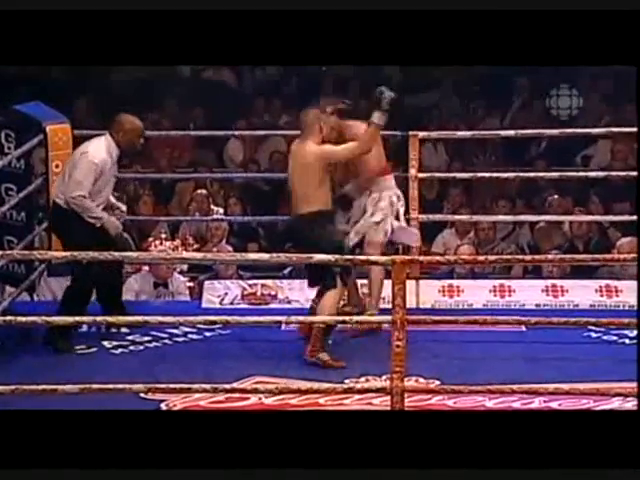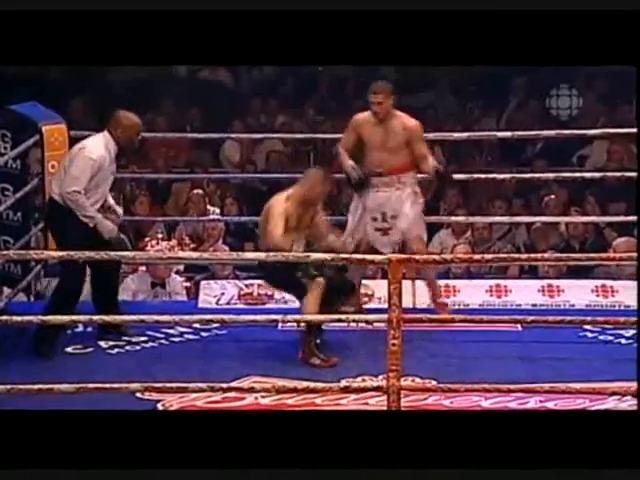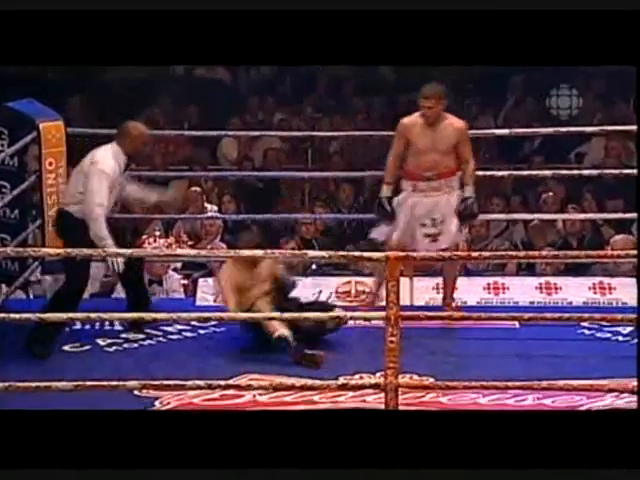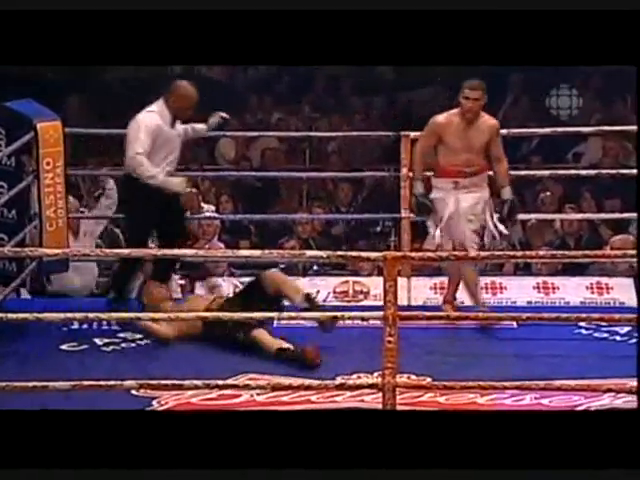
dt=0.3s
person 1, frame 1
left shoulder: (109, 152)
right shoulder: (94, 156)
right elbow: (75, 196)
left wrist: (112, 204)
right wrist: (105, 220)
left hip: (86, 215)
right hip: (69, 216)
left knee: (110, 261)
right knee: (86, 273)
left ankle: (115, 315)
right ankle: (59, 333)
person 1, frame 2
left shoulder: (107, 150)
right shoulder: (92, 153)
right elbow: (70, 192)
left wrist: (110, 205)
right wrist: (99, 222)
left hip: (84, 214)
right hip: (65, 214)
left knee: (109, 263)
right knee: (73, 275)
left ankle: (109, 323)
right ankle: (46, 336)
person 1, frame 3
left shoulder: (117, 160)
right shoulder: (103, 166)
left elbow: (125, 190)
right elbow: (93, 209)
left wrist: (160, 197)
right wrist: (107, 248)
left hip: (95, 221)
right hip: (74, 222)
left knee: (131, 262)
right knee: (76, 282)
right ankle: (40, 337)
person 1, frame 4
left shoulder: (172, 118)
right shoulder: (147, 121)
left elbow: (180, 133)
right elbow: (135, 158)
left wrist: (208, 126)
right wrist: (166, 181)
left hip: (166, 187)
right hip: (142, 188)
left knee: (176, 240)
right knee: (136, 245)
right ankle: (119, 293)
person 2, frame 1
left shoulder: (357, 131)
right shoulder: (337, 138)
left elbow: (371, 168)
left wrist: (349, 192)
left hip: (380, 194)
right hip: (363, 196)
left knee: (372, 249)
right knee: (345, 249)
left ankle: (373, 312)
person 2, frame 2
left shoulder: (410, 126)
right shoulder: (359, 122)
left elbow: (424, 156)
right elbow: (342, 149)
left wrist: (435, 169)
right wrist: (351, 170)
left hip: (402, 188)
right hip: (372, 189)
left knee: (416, 246)
right knee: (358, 244)
left ankle: (437, 297)
person 2, frame 3
left shoulder: (458, 128)
right shoulder: (407, 125)
left elbow: (467, 161)
right elbow: (393, 159)
left wrist: (469, 194)
right wrist: (385, 192)
left hip: (447, 192)
right hip: (414, 192)
left knee: (451, 250)
right knee: (395, 246)
left ankle: (447, 299)
right ankle: (375, 296)
person 2, frame 4
left shoulder: (490, 125)
right shoulder: (440, 122)
left elbow: (499, 160)
right elbow: (420, 152)
left wrist: (507, 194)
right wrist: (418, 189)
left hip: (478, 189)
right hip: (449, 190)
left knee: (468, 247)
right knee: (463, 248)
left ankle: (449, 299)
right ankle: (480, 307)
person 3, frame 1
left shoulder: (298, 147)
right shoulder: (321, 153)
right elbow: (362, 148)
right wrist: (380, 112)
left hip: (302, 225)
right hip: (315, 225)
left knee: (330, 281)
right knee: (336, 286)
left ankle: (319, 323)
right ankle: (315, 347)
person 3, frame 2
left shoulder: (312, 205)
right shoulder: (280, 204)
left elbow: (323, 234)
right elbow: (276, 240)
right wrist: (297, 250)
right hip: (275, 263)
left knee: (343, 288)
right knee: (316, 284)
left ankle: (311, 329)
right ankle: (308, 348)
person 3, frame 3
left shoulder: (263, 260)
right shoulder: (227, 275)
left elbow: (285, 283)
right elbow: (232, 310)
right knee: (262, 304)
right ankle: (296, 348)
person 3, frame 4
left shoulder: (186, 304)
right shoulder: (167, 321)
right elbow: (165, 332)
right wrist: (141, 320)
left hip: (235, 304)
right hip: (219, 322)
left knee: (271, 276)
right knee: (255, 333)
right ankle: (294, 353)
